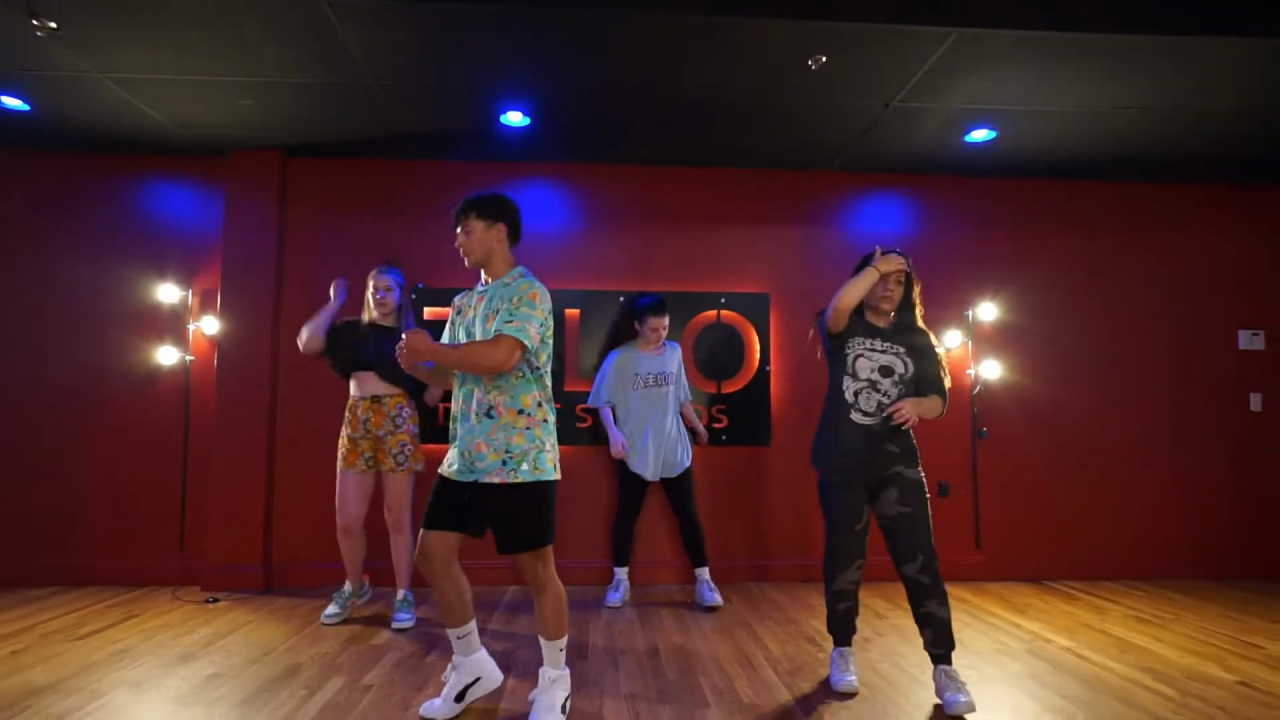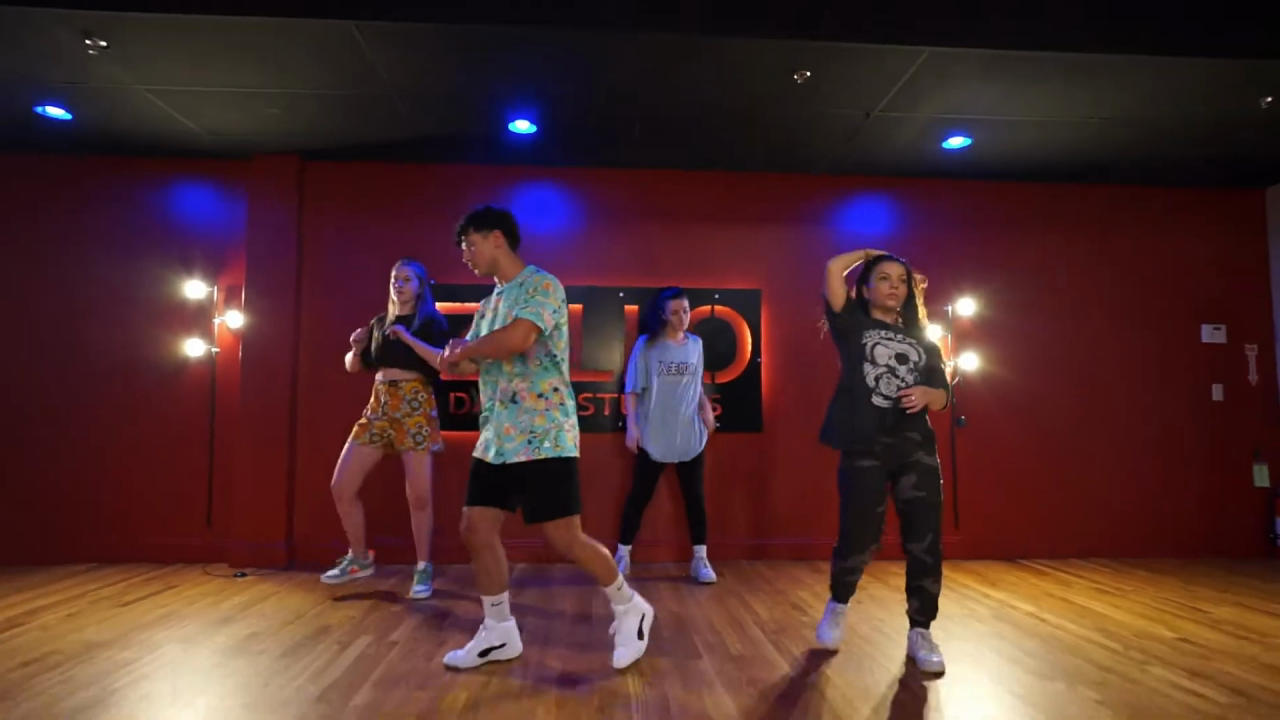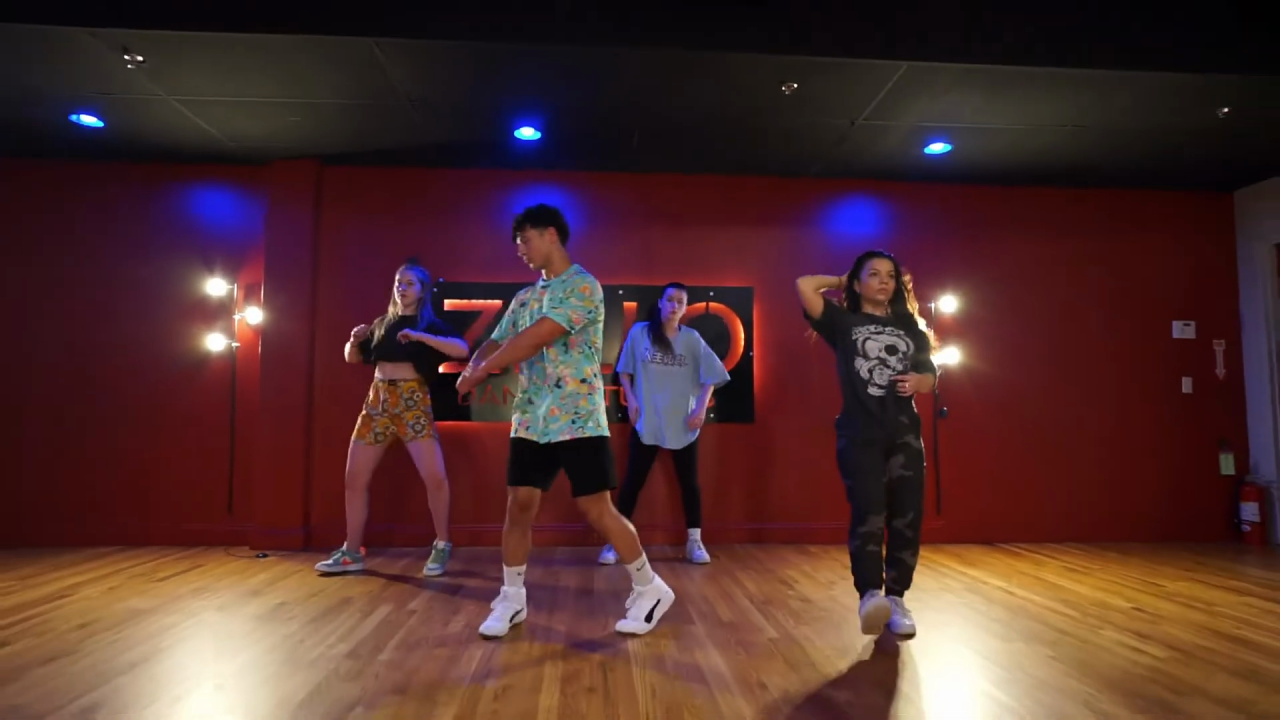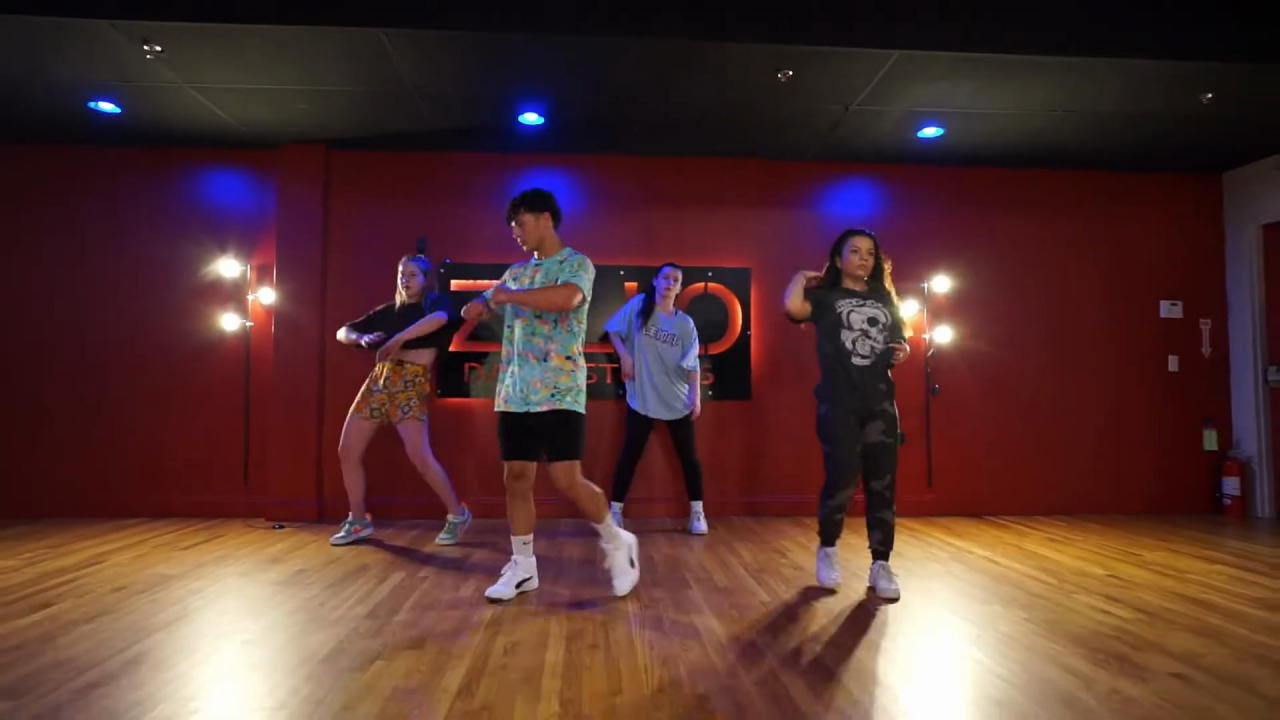
dt=0.3s
person 1, frame 1
left shoulder: (528, 292)
right shoulder: (465, 302)
left elbow: (498, 358)
right elbow: (447, 370)
left wrist: (432, 349)
right wrist: (416, 359)
left hip: (519, 455)
right hip: (466, 454)
left knee: (535, 569)
right knee: (432, 554)
right ankle: (472, 665)
person 1, frame 2
left shoulder: (542, 286)
right shoulder: (489, 304)
left elbow: (515, 340)
right elbow: (467, 360)
left wrist: (466, 349)
right wrist: (457, 356)
left hip: (544, 435)
right hip: (497, 437)
left knee: (564, 538)
right knee: (476, 529)
left ankle: (630, 611)
right ankle: (499, 631)
person 1, frame 3
left shoulder: (584, 286)
right shoulder: (524, 297)
left elbow: (536, 338)
right elbow: (496, 344)
left wrist: (481, 371)
right wrist: (477, 363)
left hip: (578, 418)
right hip: (530, 421)
left knee: (598, 511)
right knee: (519, 507)
left ankle: (650, 590)
right ankle: (511, 598)
person 1, frame 4
left shoulder: (578, 265)
right shoulder: (516, 272)
left elbow: (565, 298)
right elbow: (479, 308)
left wrist: (510, 297)
right wrist: (478, 306)
left hip: (559, 391)
right hip: (515, 393)
left knee: (566, 480)
right knee: (516, 479)
left ankle: (617, 543)
right ankle: (522, 566)
person 2, frame 1
left shoulder: (917, 340)
right shoulder: (842, 331)
left elbow: (939, 400)
right elbow: (839, 303)
left wrist: (917, 405)
right wrist: (878, 264)
left hip: (897, 463)
right hip: (843, 462)
left knee: (919, 561)
right knee: (844, 559)
left ankle: (944, 671)
right ankle: (843, 652)
person 2, frame 2
left shoulder: (920, 336)
right shoulder: (851, 325)
left elbow: (942, 394)
right elbow: (833, 270)
left wrist: (925, 395)
right wrist: (868, 255)
left hip: (916, 448)
right hip: (864, 448)
left knee: (925, 541)
right knee: (859, 537)
left ankle: (920, 632)
right ankle: (837, 607)
person 2, frame 3
left shoulder: (909, 326)
right shoulder: (842, 322)
left elbow: (929, 375)
right elbow: (803, 286)
left wrist: (916, 382)
right wrist: (839, 282)
left hip: (904, 433)
right hip: (859, 433)
left knee: (907, 517)
right knee: (869, 513)
left ankle: (896, 598)
right ankle: (871, 596)
person 2, frame 4
left shoulder: (884, 299)
right shoulder: (824, 297)
left elbow: (900, 343)
right elbow: (792, 307)
left wrist: (901, 351)
right wrist: (803, 277)
left hip: (880, 400)
right hip: (838, 401)
left knee: (882, 482)
right knee: (841, 477)
left ankle: (880, 564)
right ankle: (827, 550)
person 3, frame 1
right shoulder: (351, 331)
left elbow: (431, 396)
right elbow: (306, 343)
right wrist: (334, 303)
left hip: (398, 424)
right hip: (356, 425)
left knee: (397, 518)
right knee: (349, 520)
left ankle: (404, 597)
right ankle: (354, 587)
person 3, frame 2
left shoulder: (432, 322)
right shoulder: (379, 324)
left elbow: (446, 364)
right elbow: (352, 366)
left wrist: (408, 338)
right wrist: (356, 347)
left hip: (416, 407)
right hip: (378, 407)
left knee: (419, 495)
right knee: (341, 487)
left ankle: (423, 569)
right ankle: (358, 557)
person 3, frame 3
left shoulder: (429, 323)
right shoulder: (382, 323)
left elbow: (461, 349)
right elbow: (352, 356)
left wrist: (418, 335)
right wrist: (355, 339)
left hip: (413, 403)
right hip: (377, 402)
left knee: (435, 477)
right knee: (354, 479)
left ankle: (442, 546)
right ankle: (352, 552)
person 3, frame 4
left shoulder: (435, 303)
right shoulder: (387, 311)
left elbow: (439, 319)
right elbow: (342, 333)
left wrist: (398, 338)
right wrist: (361, 338)
left hip: (413, 385)
right hip: (379, 381)
left knee: (420, 457)
right knee: (347, 452)
left ankle: (457, 515)
right ankle: (358, 520)
person 4, frame 1
left shoulder: (675, 352)
right shoulder: (620, 357)
right elbow: (603, 401)
left wrist: (696, 424)
right wrist: (613, 433)
left hip: (676, 449)
right hip: (634, 451)
left knee: (688, 514)
right knee: (627, 514)
left ankle: (703, 581)
right ankle: (620, 581)
person 4, frame 2
left shoulder: (696, 344)
right shoulder: (647, 345)
right elbow: (633, 388)
left wrist: (705, 406)
right wrist: (631, 425)
left hip: (691, 435)
right hip: (653, 435)
left knee: (695, 496)
right knee: (640, 495)
left ankle: (700, 559)
right ankle: (623, 556)
person 4, frame 3
left shoulder: (692, 339)
right shoulder: (639, 332)
left elbow: (710, 377)
right elbow: (625, 371)
left wrist: (702, 408)
right wrist: (630, 399)
left hip: (683, 425)
right hip: (647, 423)
left knee: (689, 482)
right knee: (632, 481)
left ankle: (694, 541)
person 4, frame 4
left shoulder: (685, 322)
right shoulder: (638, 304)
left elbow: (692, 363)
right elbow: (613, 330)
left wrist: (696, 395)
right wrist: (624, 356)
left hip: (677, 398)
right hip: (640, 396)
left knee: (688, 456)
right knee: (630, 454)
left ankle: (697, 513)
right ankle: (615, 511)
